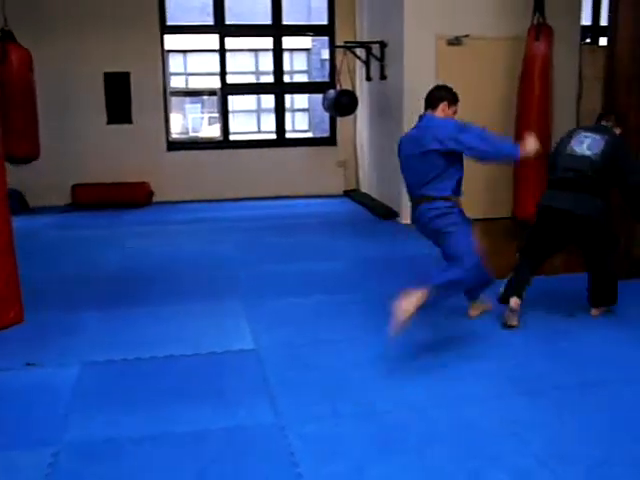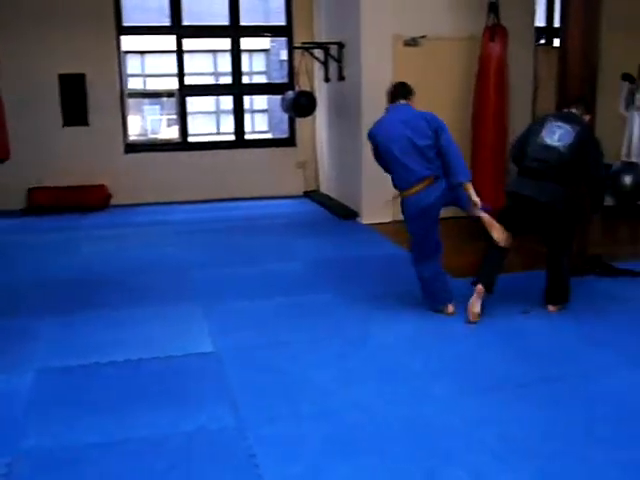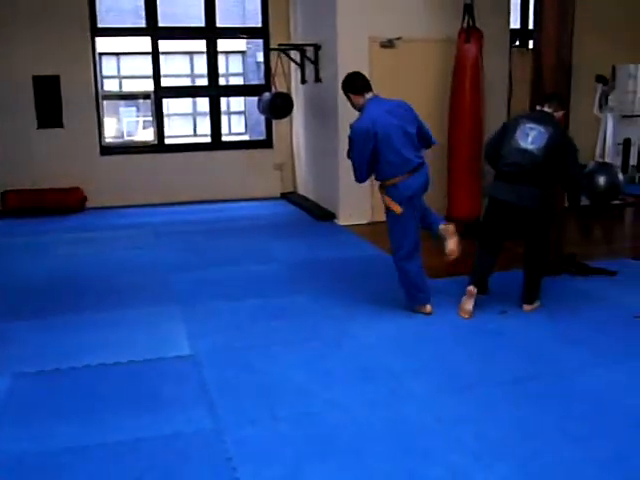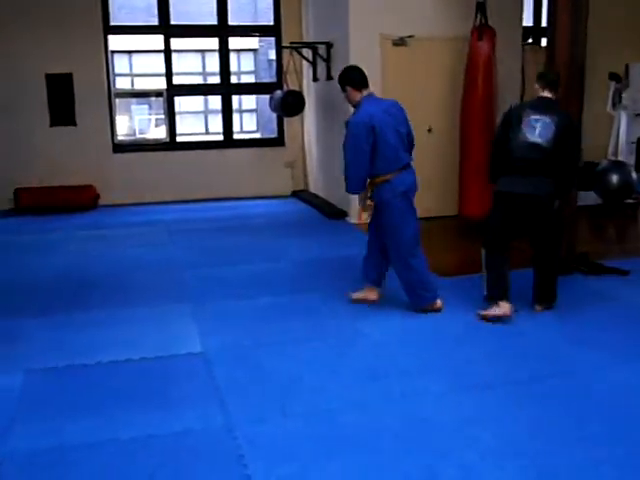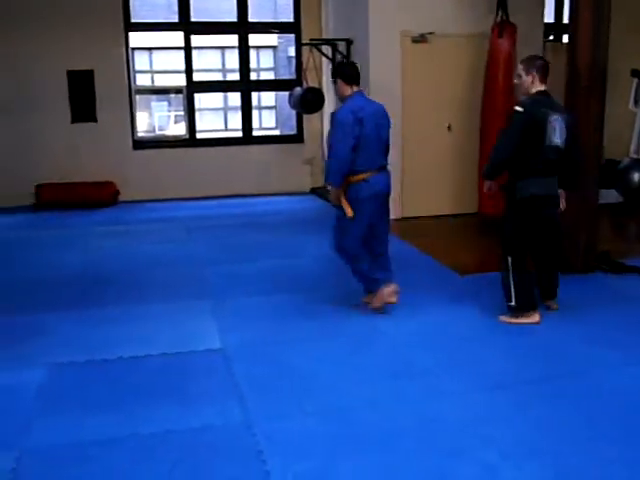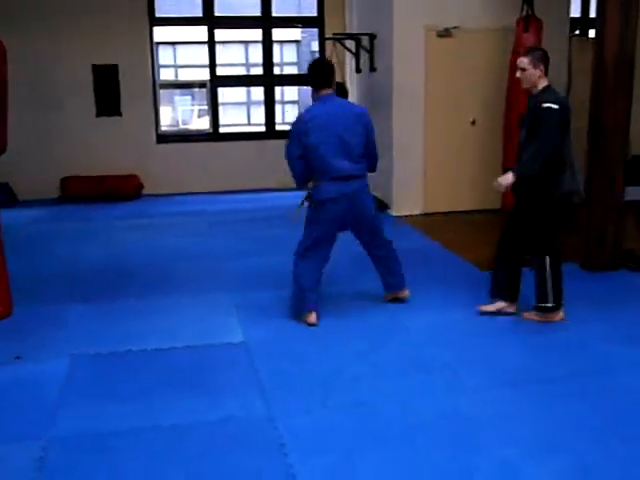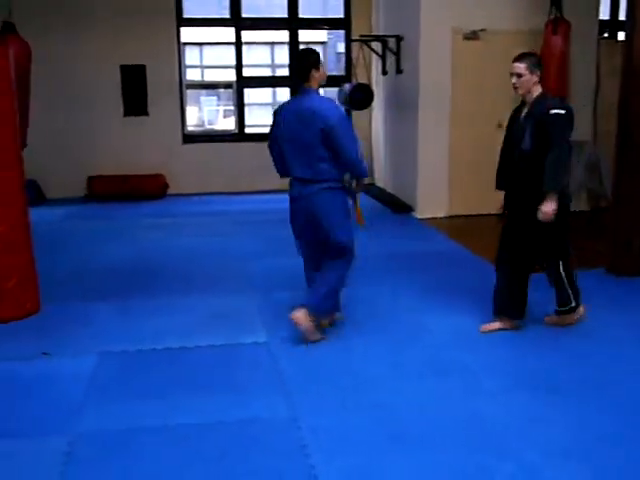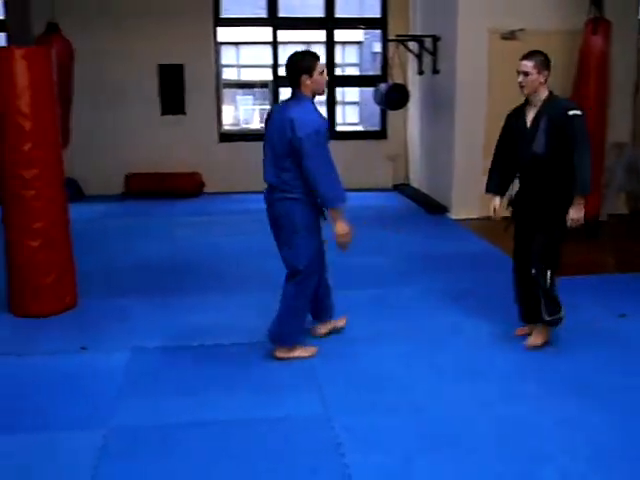
dt=0.3s
person 1, frame 1
left shoulder: (406, 140)
right shoulder: (445, 128)
right elbow: (485, 145)
right wrist: (522, 149)
left hip: (421, 212)
right hip: (442, 210)
left knee: (461, 255)
right knee: (467, 268)
left ankle: (475, 302)
right ankle: (416, 297)
person 1, frame 2
left shoulder: (376, 131)
right shoulder: (428, 119)
right elbow: (452, 157)
right wrist: (471, 192)
left hip: (414, 200)
right hip: (441, 187)
left knee: (426, 255)
right knee: (464, 196)
left ankle: (441, 302)
right ankle: (482, 218)
person 1, frame 3
left shoulder: (362, 126)
right shoulder: (402, 107)
left elbow: (361, 166)
right elbow: (427, 139)
left wrist: (363, 175)
left hip: (399, 188)
right hip: (421, 175)
left knee: (406, 249)
left ankle: (421, 302)
right ankle: (442, 228)
person 1, frame 4
left shoulder: (359, 120)
right shoulder: (394, 107)
left elbow: (356, 162)
right elbow: (409, 142)
left wrist: (360, 193)
left hip: (388, 187)
right hip: (406, 177)
left knee: (404, 244)
right knee: (377, 236)
left ankle: (427, 299)
right ankle: (372, 287)
person 1, frame 5
left shoulder: (345, 113)
right shoulder: (379, 109)
left elbow: (338, 154)
left wrist: (334, 185)
left hip: (361, 186)
right hip: (381, 180)
left knee: (346, 243)
right knee: (376, 240)
left ankle: (382, 286)
right ankle: (382, 286)
person 1, frame 6
left shoulder: (305, 119)
right shoulder: (359, 114)
left elbow: (296, 160)
right elbow: (372, 155)
left wrist: (306, 183)
left hip: (326, 193)
right hip: (358, 189)
left knee: (310, 252)
right knee: (377, 241)
left ankle: (307, 309)
right ankle: (398, 287)
person 1, frame 7
left shoulder: (283, 112)
right shoulder: (329, 109)
left elbow: (276, 152)
right elbow: (348, 150)
right wrist: (360, 174)
left hip: (299, 192)
right hip: (327, 192)
left knee: (316, 254)
right knee: (340, 254)
left ankle: (325, 311)
right ankle: (310, 310)
person 1, frame 8
left shoulder: (278, 113)
right shoulder: (310, 120)
right elbow: (320, 171)
right wrist: (338, 217)
left hip: (277, 198)
right hip: (297, 204)
left knee: (311, 261)
right knee: (303, 271)
left ankle: (323, 319)
right ankle: (286, 342)
person 2, frame 1
left shoulder: (573, 134)
right shoulder: (617, 144)
left elbow: (551, 164)
left hip: (554, 201)
right hip: (589, 207)
left knee: (532, 252)
right knee: (601, 255)
left ankle: (514, 297)
right ankle: (599, 303)
person 2, frame 2
left shoulder: (542, 122)
right shoulder: (586, 135)
left elbow: (515, 152)
right elbow: (596, 175)
right wrist: (594, 205)
left hip: (522, 189)
right hip: (555, 196)
right knee: (559, 249)
left ankle: (481, 286)
right ankle: (555, 300)
person 2, frame 3
left shoulder: (515, 122)
right shoulder: (561, 136)
left elbow: (490, 152)
right elbow: (572, 174)
right wrist: (574, 200)
left hip: (502, 192)
right hip: (535, 198)
left knee: (489, 242)
right knee: (537, 249)
left ankle: (473, 287)
right ankle: (530, 299)
person 2, frame 4
left shoulder: (516, 112)
right shoulder: (566, 122)
left elbow: (497, 150)
right elbow: (570, 164)
left wrist: (496, 181)
right wrist: (561, 195)
left hip: (509, 188)
right hip: (544, 191)
left knee: (496, 243)
right knee: (546, 248)
left ankle: (501, 302)
right ankle: (543, 300)
person 2, frame 5
left shoulder: (525, 108)
right shoulder: (558, 110)
left elbow: (506, 146)
right elbow: (565, 152)
left wrist: (490, 174)
right wrist: (560, 187)
left hip: (528, 189)
right hip: (548, 188)
left knee: (515, 248)
right knee: (546, 246)
left ankle: (526, 310)
right ankle: (548, 296)
person 2, frame 6
left shoulder: (550, 105)
right shoulder: (541, 102)
left elbow: (545, 149)
left wrist: (515, 175)
right wrist: (520, 178)
left hip: (549, 191)
right hip: (537, 188)
left knee: (543, 247)
right knee: (511, 241)
left ankle: (551, 308)
right ankle: (505, 299)
person 2, frame 7
left shoulder: (554, 111)
right shoulder: (518, 113)
left elbow: (559, 157)
left wrist: (552, 197)
right wrist: (504, 188)
left hip: (545, 199)
right hip: (520, 197)
left knee: (552, 256)
right knee: (508, 256)
left ankle: (571, 307)
right ankle: (508, 315)
person 2, frame 8
left shoulder: (565, 112)
right shoulder: (516, 116)
left elbow: (580, 158)
right elbow: (503, 156)
left wrist: (578, 201)
right wrist: (497, 192)
left hip: (555, 201)
right hip: (527, 199)
left knee: (540, 264)
right knee: (523, 262)
left ankle: (548, 322)
right ankle: (533, 318)
